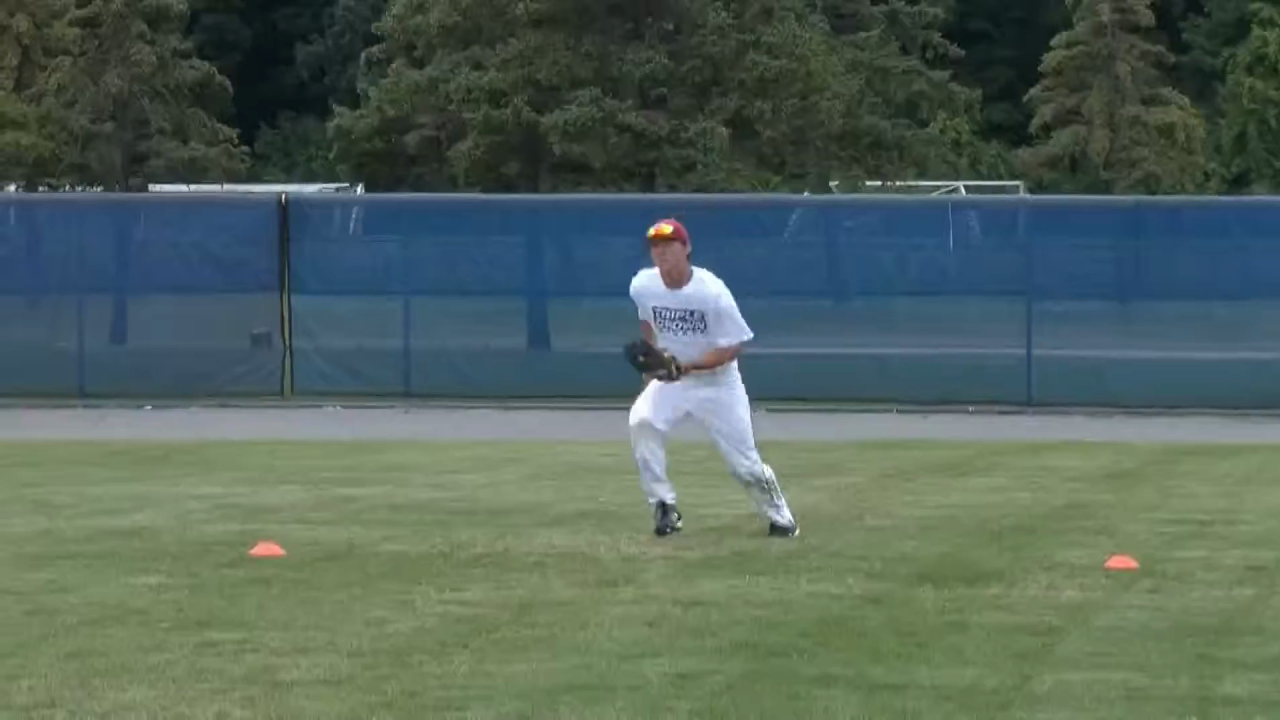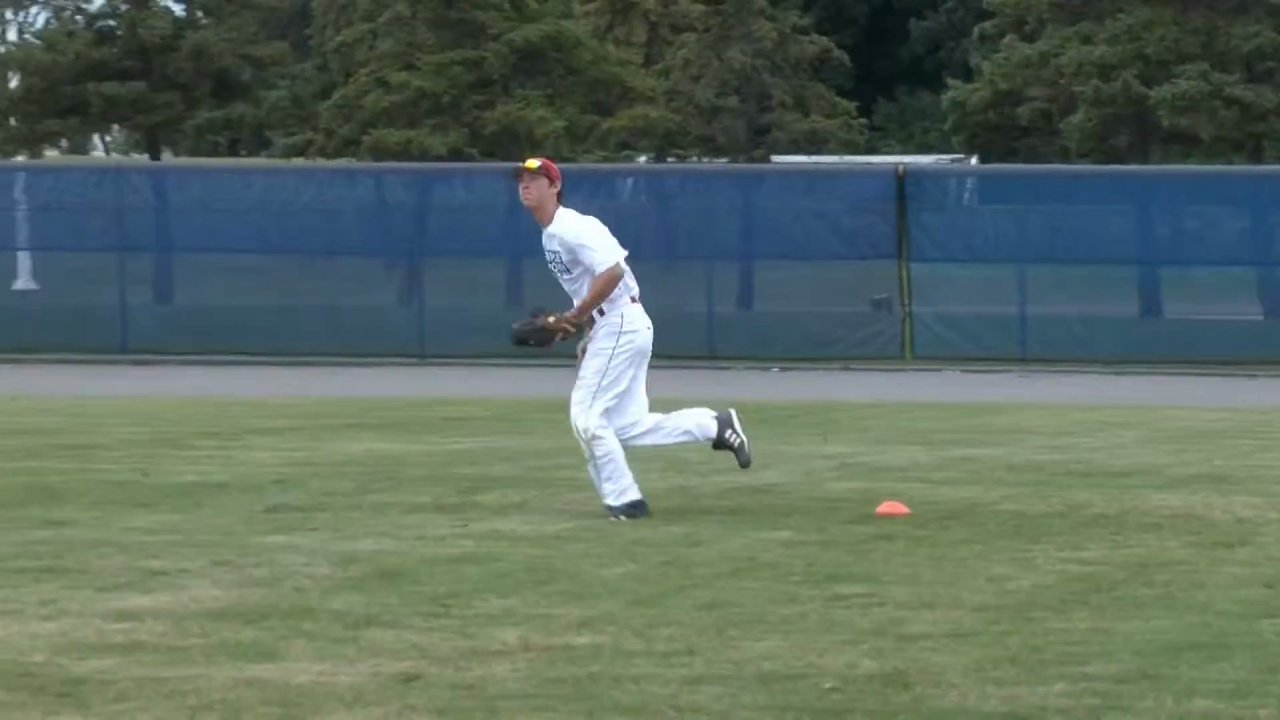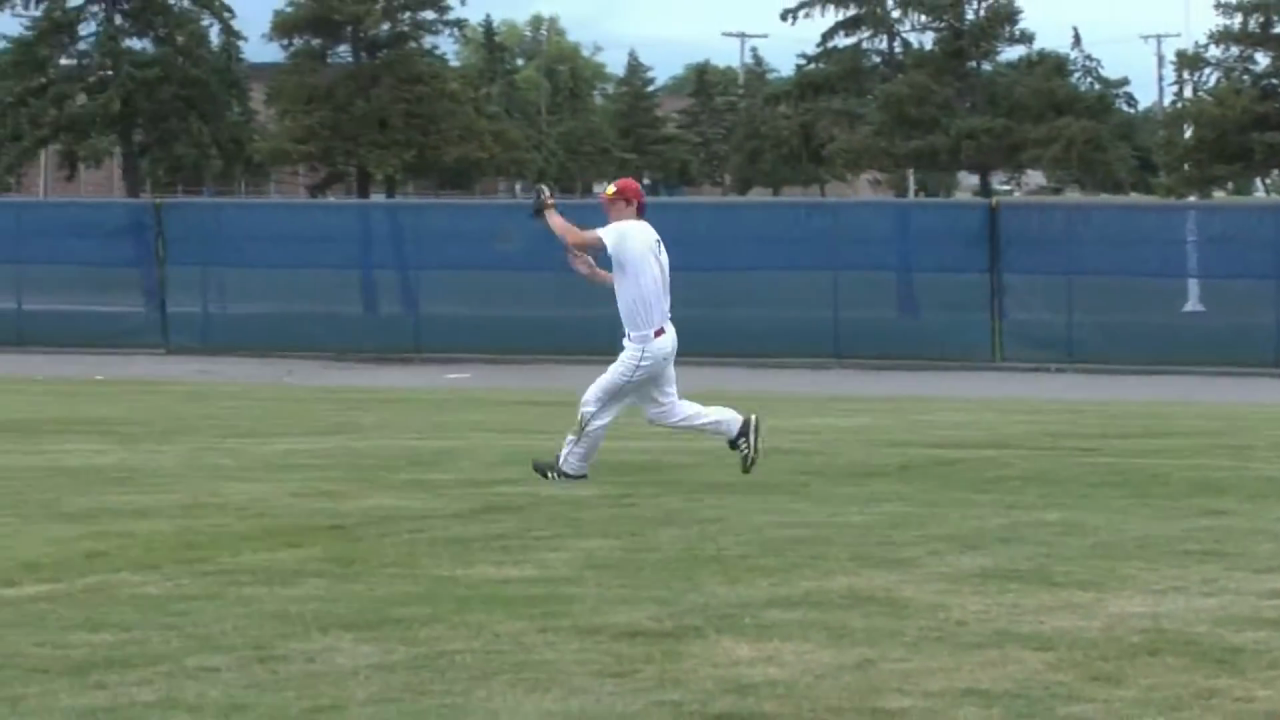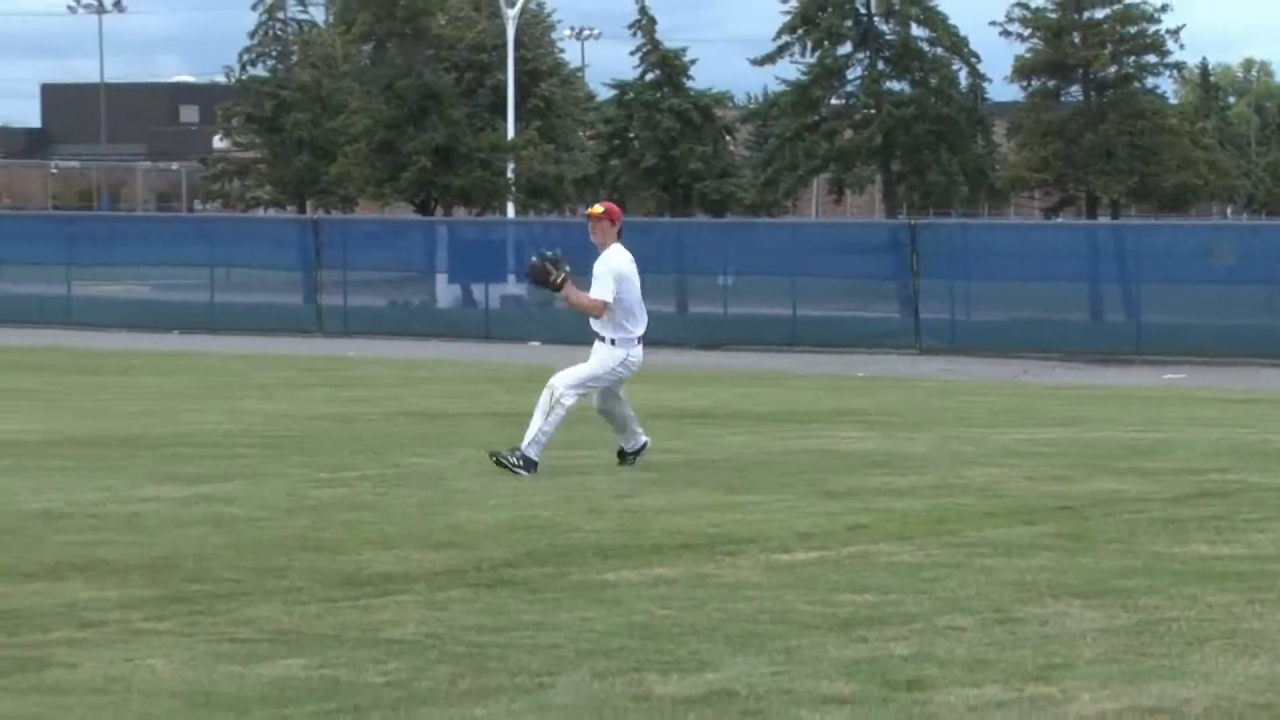
dt=1s
person 1, frame 1
left shoulder: (714, 293)
right shoulder: (642, 285)
left elbow: (732, 351)
left wrist: (683, 366)
left hip: (718, 381)
right hip: (672, 379)
left knee: (745, 466)
right knee: (641, 421)
left ankle: (780, 517)
right ankle: (663, 505)
person 1, frame 2
left shoulder: (572, 226)
right shoulder: (549, 233)
left elbow: (612, 274)
left wrist: (572, 318)
right wrist: (590, 334)
left hip: (622, 325)
right hip: (610, 329)
left knee: (588, 419)
right knee: (624, 427)
left ankle: (625, 501)
right ankle: (715, 425)
person 1, frame 3
left shoulder: (626, 232)
right shoulder: (651, 237)
left elbow: (575, 240)
left wrist: (548, 210)
right wrist: (593, 273)
left hip: (644, 347)
right hip: (660, 338)
left knee: (595, 405)
right knee: (664, 410)
left ankle: (572, 467)
right ankle: (737, 427)
person 1, frame 4
left shoulder: (611, 262)
right shoulder: (619, 257)
left elbow: (595, 308)
left wrist: (564, 286)
right wrist: (569, 288)
left hip: (619, 352)
right hip: (608, 346)
left knee: (558, 389)
right knee: (607, 402)
left ankle: (528, 458)
right ankle: (634, 443)
